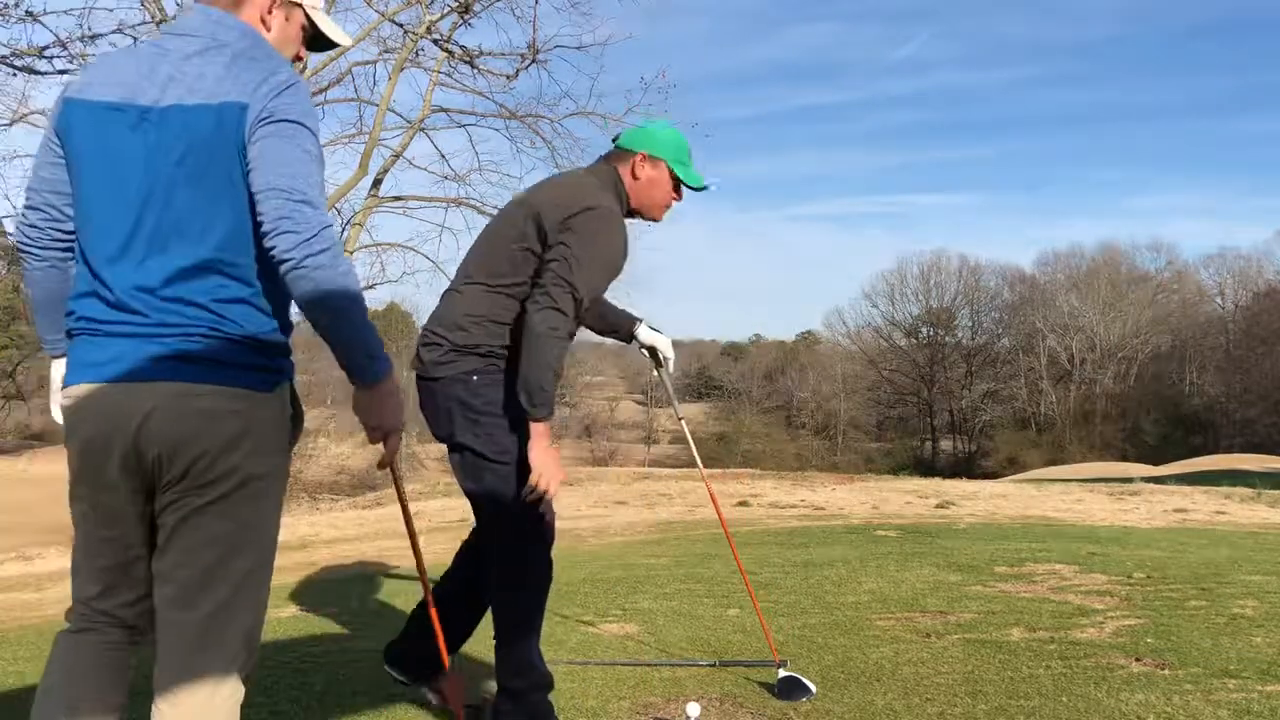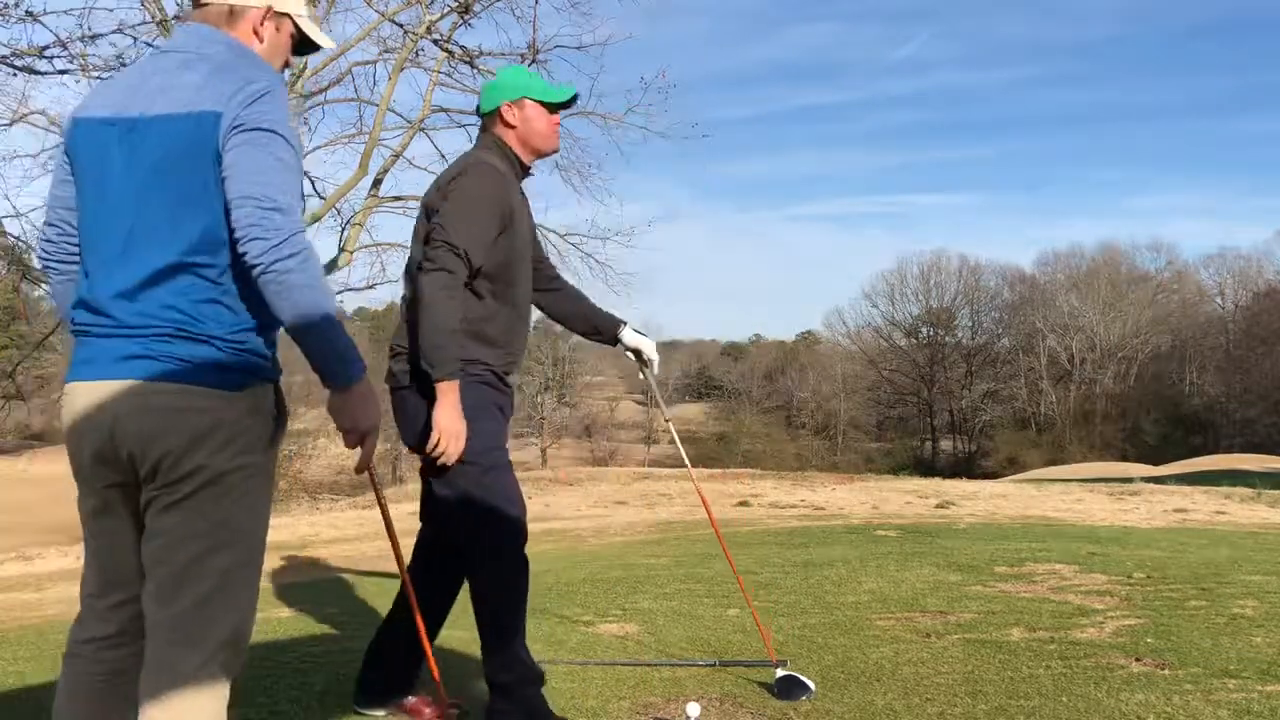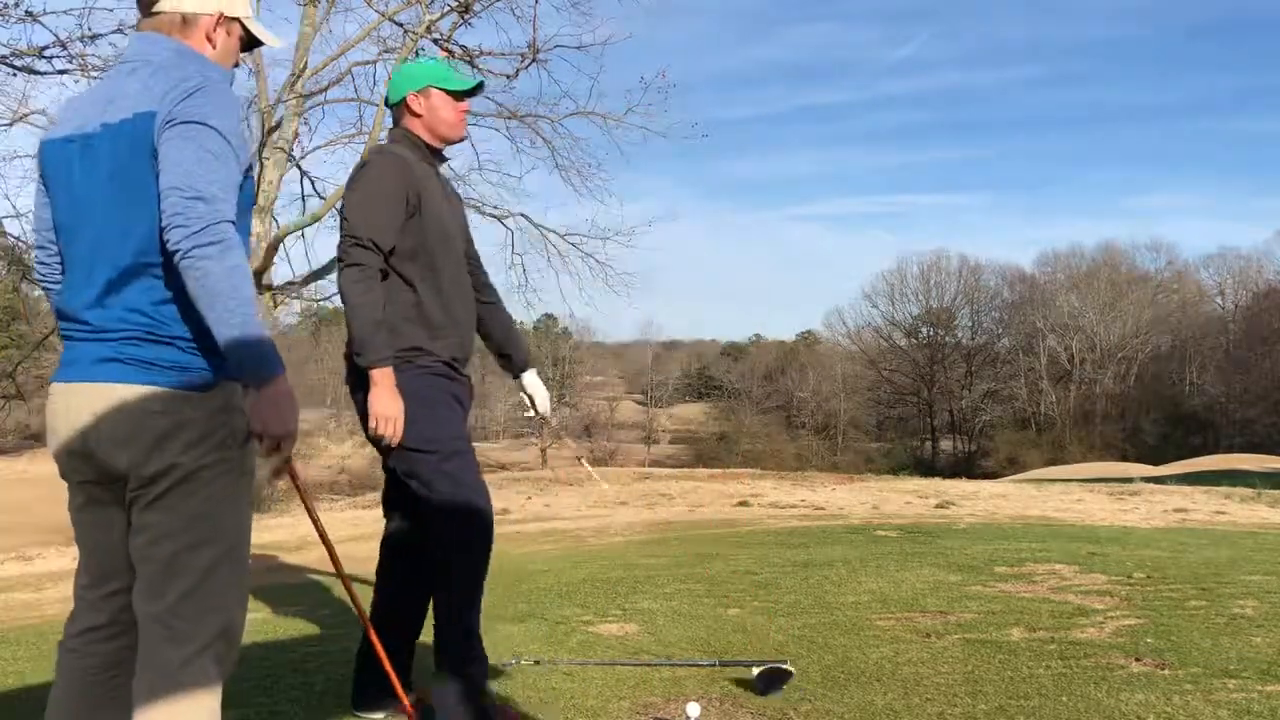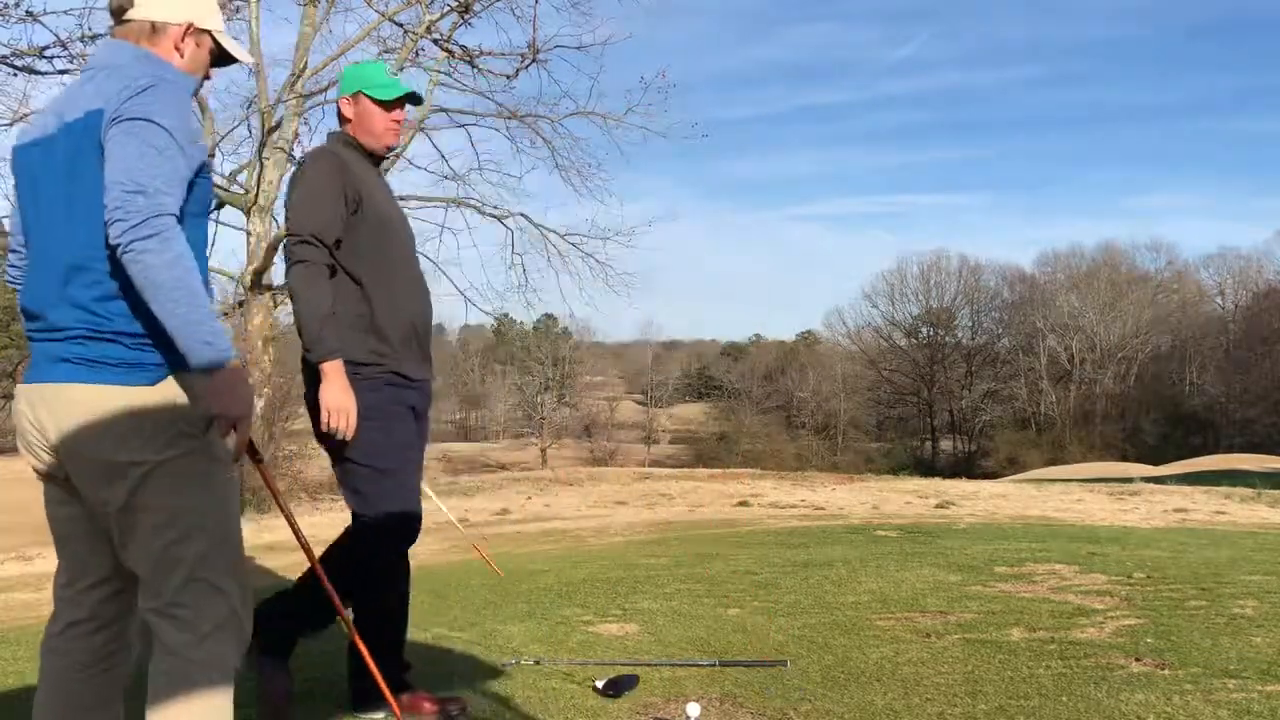
dt=0.3s
person 1, frame 1
left shoulder: (92, 83)
right shoulder: (267, 85)
left elbow: (40, 239)
right elbow: (301, 245)
left wrist: (71, 355)
right wrist: (374, 375)
left hip: (100, 395)
right hip: (224, 396)
left knee: (102, 617)
right knee: (204, 644)
person 1, frame 2
left shoulder: (99, 102)
right shoulder: (249, 91)
left elbow: (60, 251)
right elbow: (271, 248)
right wrist: (350, 379)
left hip: (96, 395)
right hip: (210, 397)
left knee: (108, 618)
right knee: (195, 638)
person 1, frame 3
left shoulder: (70, 118)
right shoulder: (196, 91)
left elbow: (50, 264)
right elbow: (200, 237)
right wrist: (266, 373)
left hip: (80, 396)
right hip: (180, 397)
left knee: (105, 615)
right knee: (189, 633)
person 1, frame 4
right shoulder: (152, 92)
right elbow: (142, 230)
right wrist: (218, 361)
right hip: (140, 393)
left knee: (88, 611)
right knee: (203, 615)
person 2, frame 1
left shoulder: (573, 192)
right shoulder: (600, 217)
right elbow: (546, 320)
left wrist: (635, 329)
right wrist: (541, 435)
left hip: (478, 373)
right hip: (475, 373)
left knee: (508, 526)
right knee: (524, 531)
left ankle: (421, 652)
person 2, frame 2
left shoulder: (502, 187)
right shoulder: (480, 180)
left elbow: (545, 287)
right elbow: (437, 282)
left wrist: (618, 332)
right wrist: (447, 395)
left hip: (472, 383)
right hip: (445, 384)
left knee: (451, 536)
right knee: (498, 530)
person 2, frame 3
left shoulder: (437, 185)
right shoulder: (388, 169)
left elbow: (476, 290)
right elbow: (359, 273)
left wrist: (522, 366)
right wrist: (379, 375)
left hip: (436, 380)
right hip: (406, 379)
left knee: (419, 530)
right knee: (465, 519)
person 2, frame 4
left shoulder: (375, 184)
right shoulder: (326, 168)
right elbow: (307, 270)
right wrist: (332, 369)
left hip: (399, 382)
right hip: (356, 380)
left knee: (384, 527)
right knee: (390, 524)
right ankle: (273, 633)
